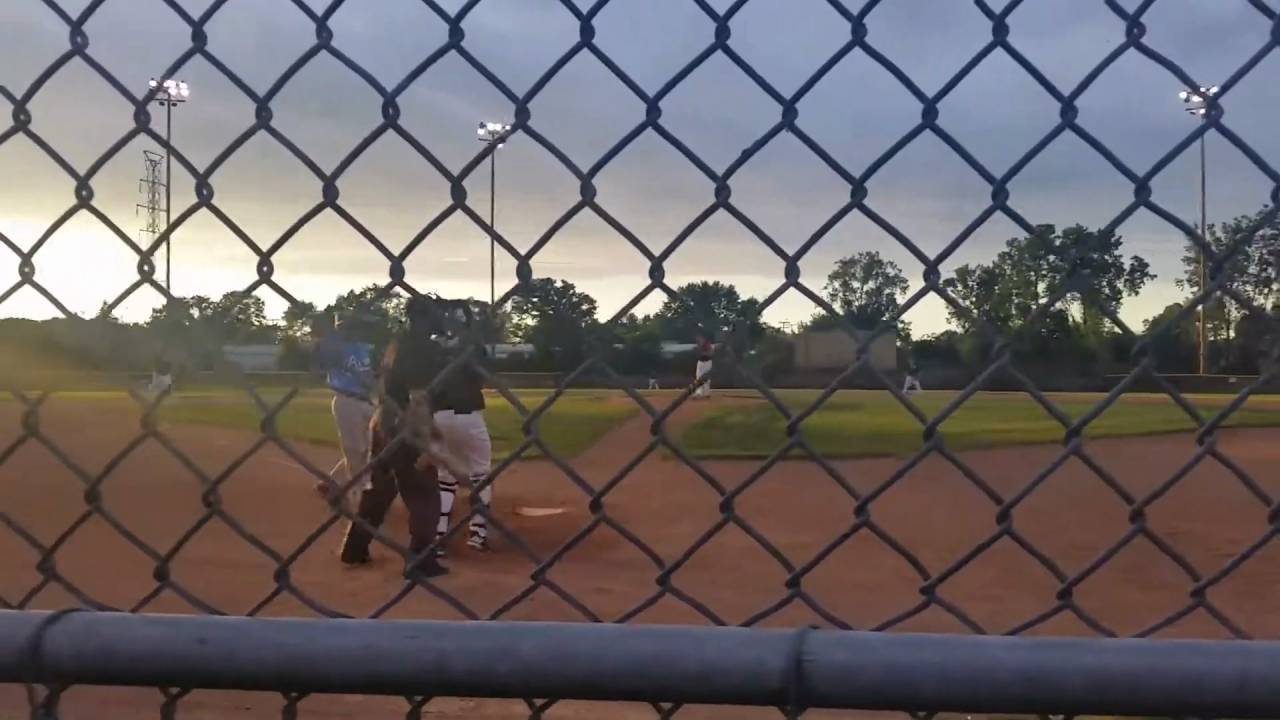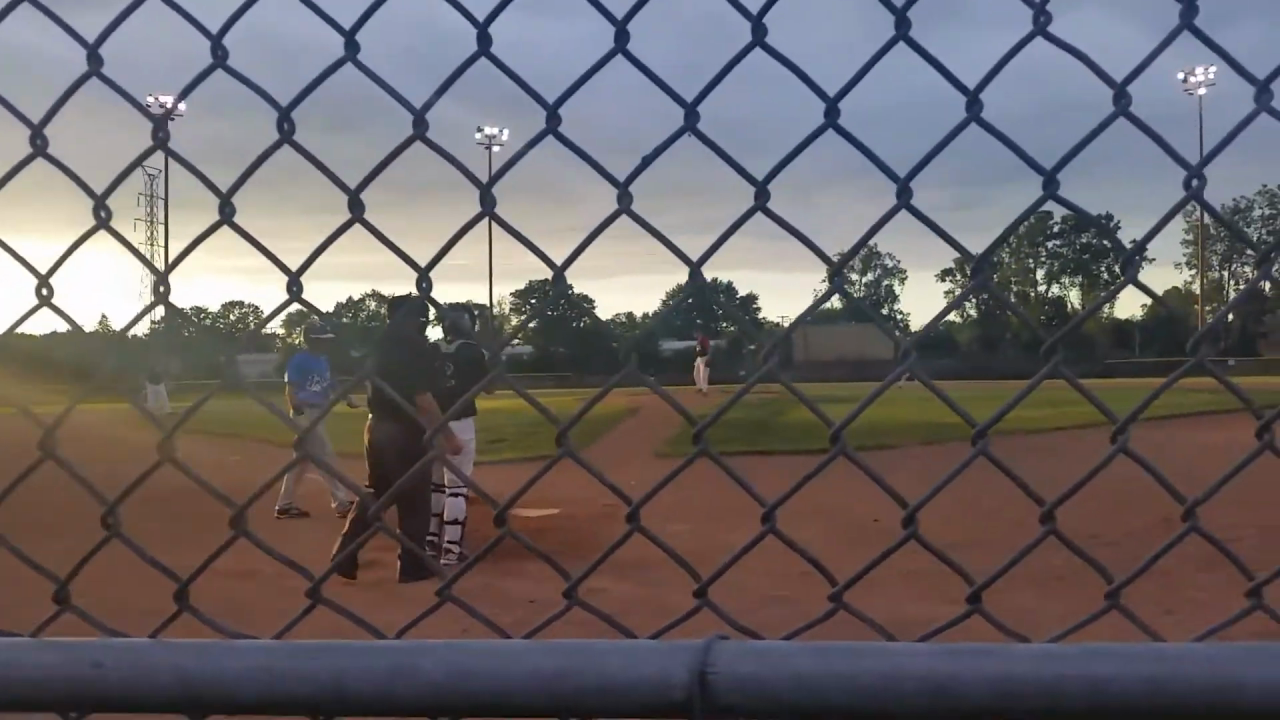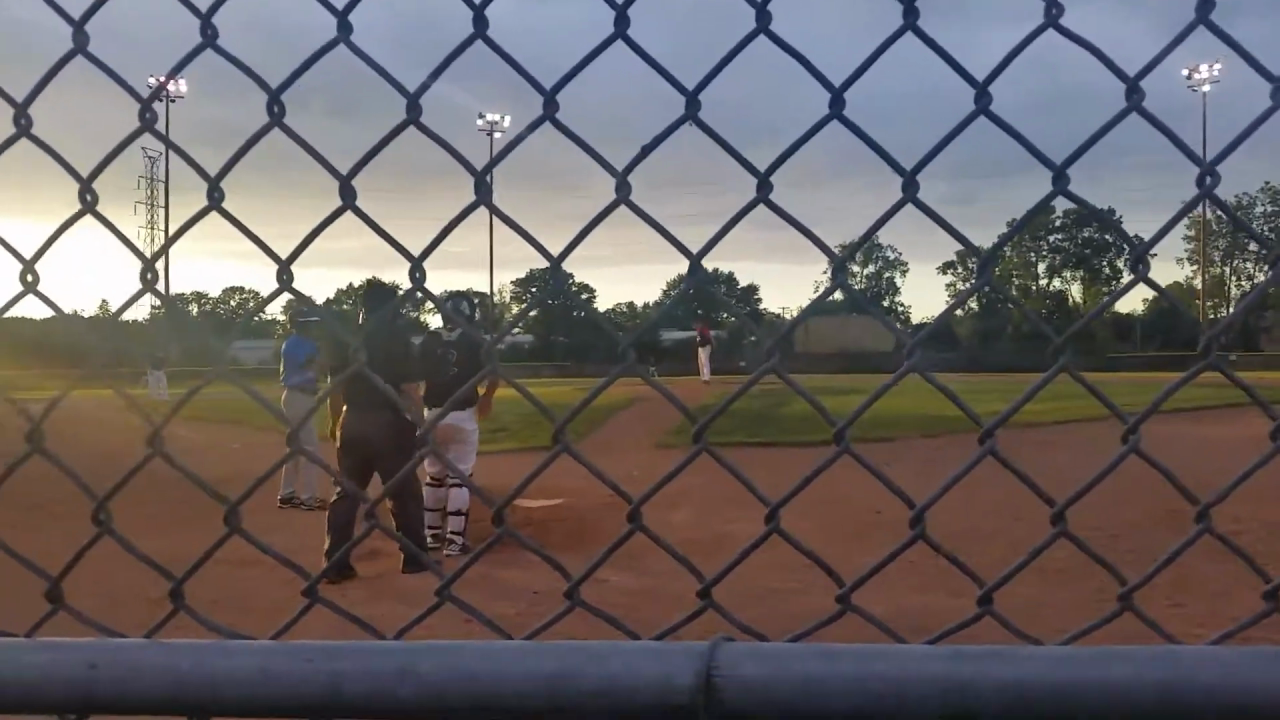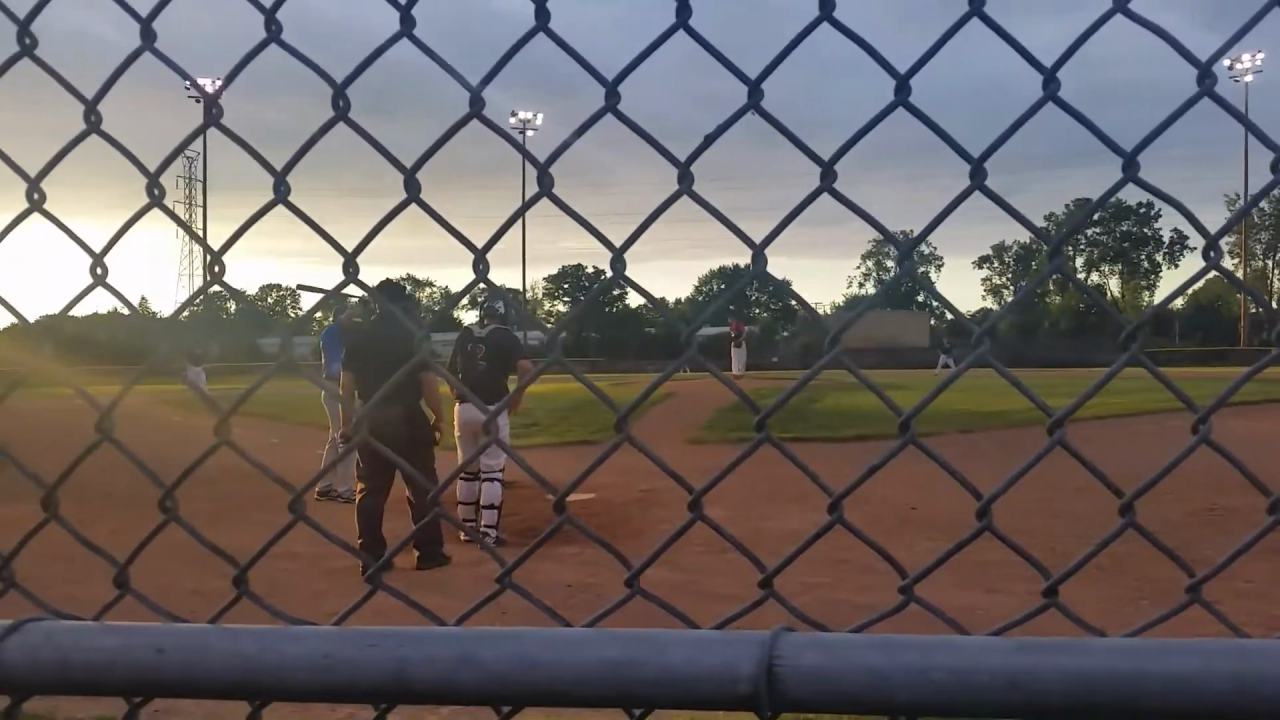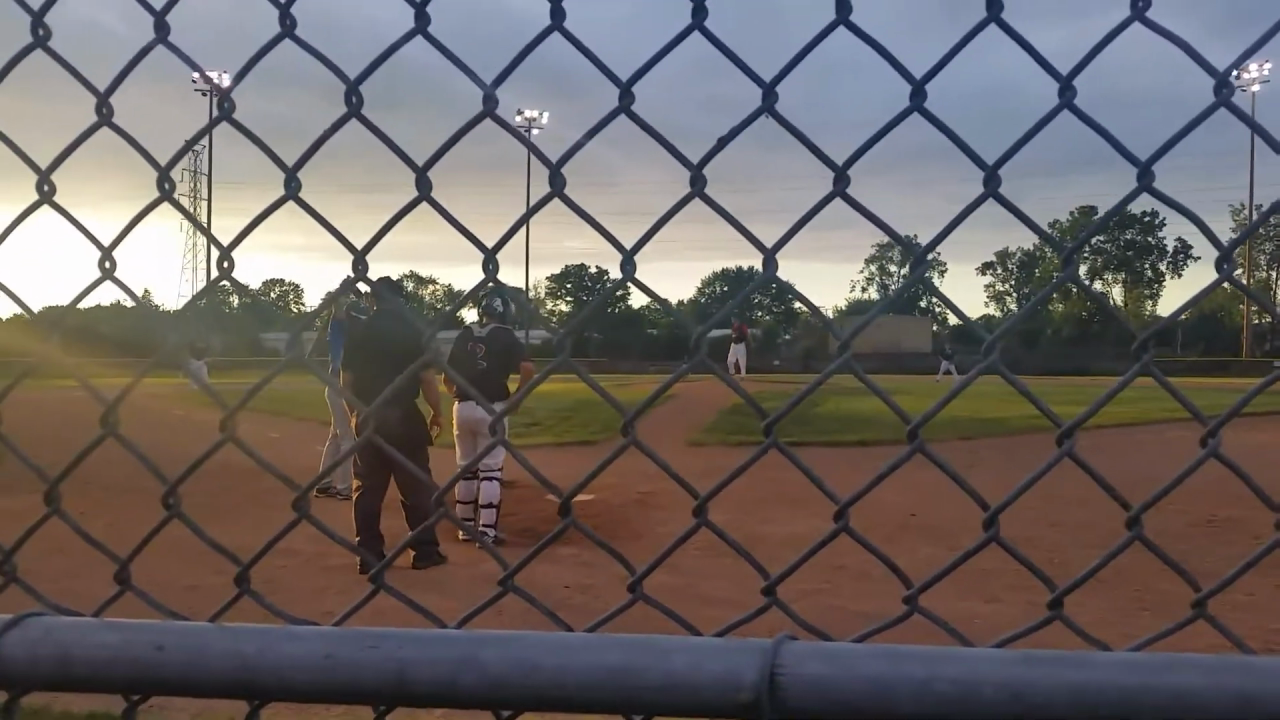
dt=0.4s
person 1, frame 1
left shoulder: (396, 345)
right shoulder: (423, 349)
right elbow: (418, 398)
left wrist: (426, 431)
right wrist: (427, 441)
left hip: (383, 422)
right hip: (404, 428)
left knee: (378, 489)
right knee: (423, 497)
left ankle: (354, 548)
right ankle: (421, 562)
person 1, frame 2
left shoulder: (379, 347)
right shoulder: (416, 350)
right elbow: (423, 400)
right wrist: (448, 434)
left hip: (376, 427)
right hip: (404, 432)
left knee: (373, 495)
right knee: (413, 501)
left ankle: (344, 557)
right ankle: (413, 565)
person 1, frame 3
left shoulder: (345, 339)
right shoulder: (396, 339)
left elbow: (335, 386)
right elbow: (408, 390)
left wrist: (335, 422)
right wrist: (419, 426)
left hip: (352, 423)
right hip: (388, 424)
left knee: (346, 494)
right knee: (404, 493)
left ankle: (336, 563)
right ankle: (414, 557)
person 1, frame 4
left shoulder: (359, 335)
right shoulder: (412, 332)
left elbow: (347, 384)
right elbow: (427, 381)
left wrist: (346, 422)
right wrist: (437, 417)
left hip: (370, 419)
right hip: (406, 417)
left knee: (370, 489)
right knee: (423, 487)
left ankle: (371, 556)
right ankle: (430, 551)
person 1, frame 5
left shoulder: (357, 333)
right shoulder: (412, 330)
left elbow: (347, 382)
right elbow: (427, 378)
left wrist: (357, 414)
right wrist: (436, 413)
left hip: (367, 417)
right hip: (403, 416)
left knee: (368, 488)
right knee: (417, 486)
left ankle: (369, 555)
right ankle: (425, 550)
person 2, frame 1
right shoulder: (473, 346)
left hip: (440, 418)
right hip: (469, 418)
left knee: (445, 479)
right knee: (480, 474)
left ankle: (438, 537)
right ankle: (478, 531)
person 2, frame 2
right shoulder: (471, 352)
right elbow: (488, 387)
right hip: (459, 424)
left knee: (434, 483)
right knee: (457, 486)
left ankle: (430, 541)
right ankle: (451, 549)
person 2, frame 3
left shoulder: (430, 340)
right shoulder: (473, 341)
right elbow: (493, 374)
left wrist: (420, 403)
right wrist: (486, 398)
left hip: (433, 415)
right hip: (462, 416)
left knee: (434, 476)
right knee: (460, 477)
left ankle: (433, 534)
right ankle: (455, 539)
person 2, frame 4
left shoulder: (464, 335)
right shoulder: (506, 337)
left elbow: (451, 374)
right elbow: (526, 368)
right wrist: (518, 396)
left hip: (463, 409)
right hip: (492, 410)
left knee: (468, 469)
right knee: (492, 471)
left ankle: (468, 527)
right ankle: (488, 532)
person 2, frame 5
left shoulder: (464, 335)
right shoulder: (506, 336)
left elbow: (448, 376)
right elbow: (528, 368)
right wrist: (518, 396)
left hip: (462, 408)
right hip: (491, 409)
left knee: (466, 468)
right knee: (491, 470)
left ankle: (466, 526)
right ankle: (487, 531)
person 3, frame 1
left shoulder: (365, 348)
right shoulder: (335, 348)
left hip: (365, 404)
right hip: (346, 404)
left knee: (362, 451)
right knee: (353, 452)
left ankle: (330, 483)
right ankle: (356, 496)
person 3, frame 2
left shoulder: (322, 360)
right shoulder: (299, 360)
left elbow: (327, 386)
right elbow: (291, 390)
left wrist: (347, 398)
right wrist: (299, 414)
left hip: (316, 412)
right hip: (306, 413)
left knee: (302, 459)
right knee: (326, 456)
left ankle: (285, 505)
right ankle: (342, 502)
person 3, frame 3
left shoulder: (305, 343)
right shoulder: (294, 344)
left elbow: (316, 366)
right elbow: (315, 365)
left hip: (303, 397)
right hip: (298, 398)
left knee: (298, 446)
right knee: (309, 445)
left ankle: (287, 494)
right ankle: (308, 498)
person 3, frame 4
left shoulder: (342, 336)
right shoulder: (331, 332)
right elbow: (346, 319)
right hip: (336, 392)
left knee: (336, 440)
left ankle: (325, 487)
right ankle: (345, 490)
person 3, frame 5
left shoulder: (349, 332)
right shoulder: (337, 328)
right elbow: (339, 308)
right wrist: (344, 298)
right hip: (340, 388)
left knee: (336, 436)
right knee: (348, 437)
left ankle: (324, 484)
right ankle: (345, 487)
